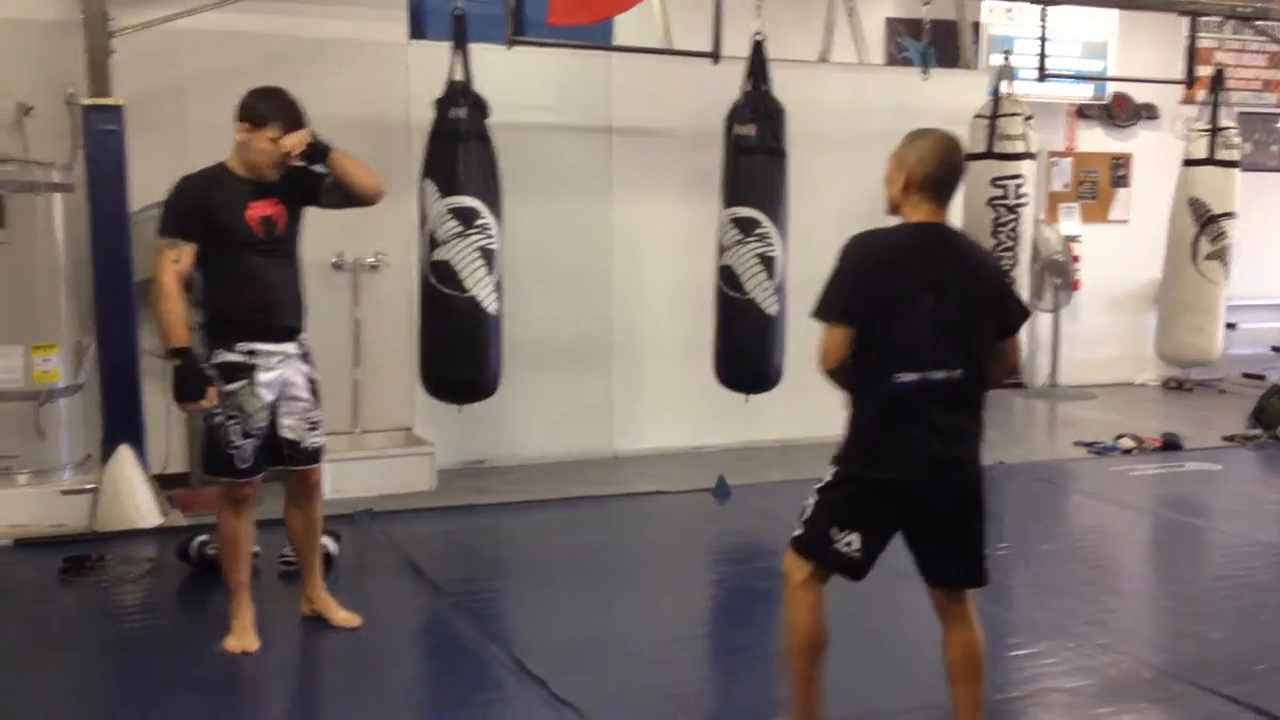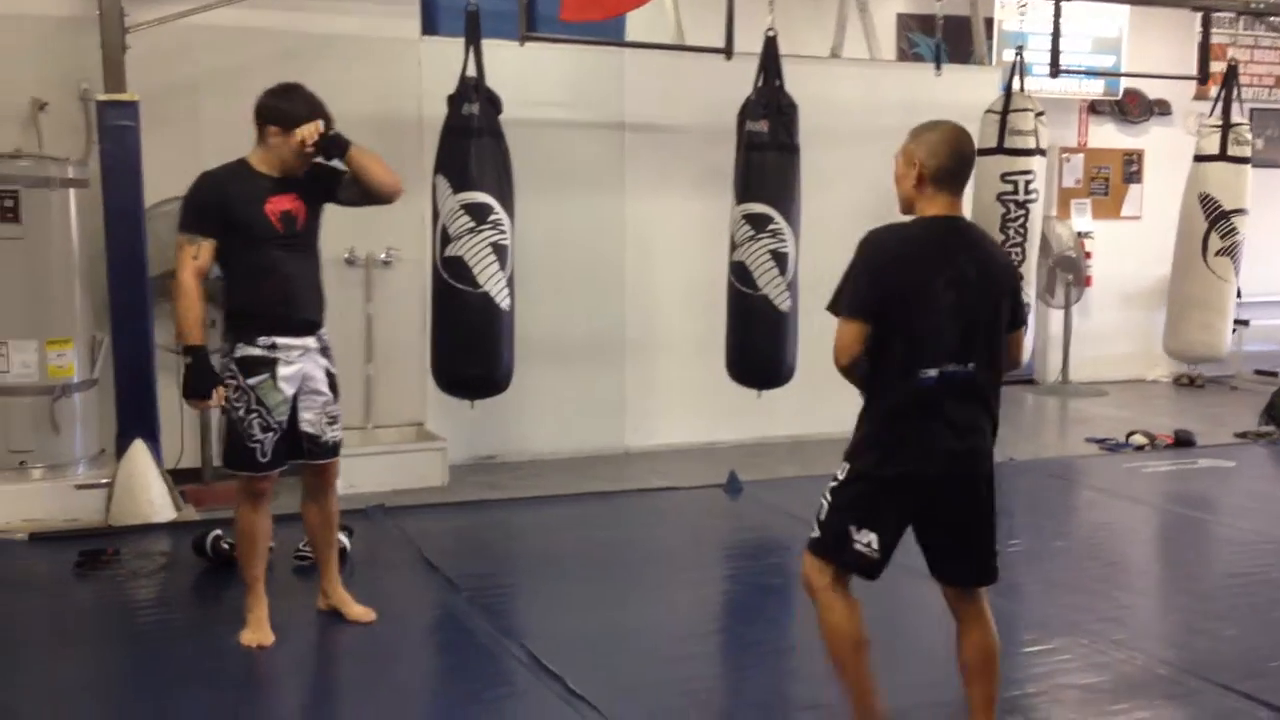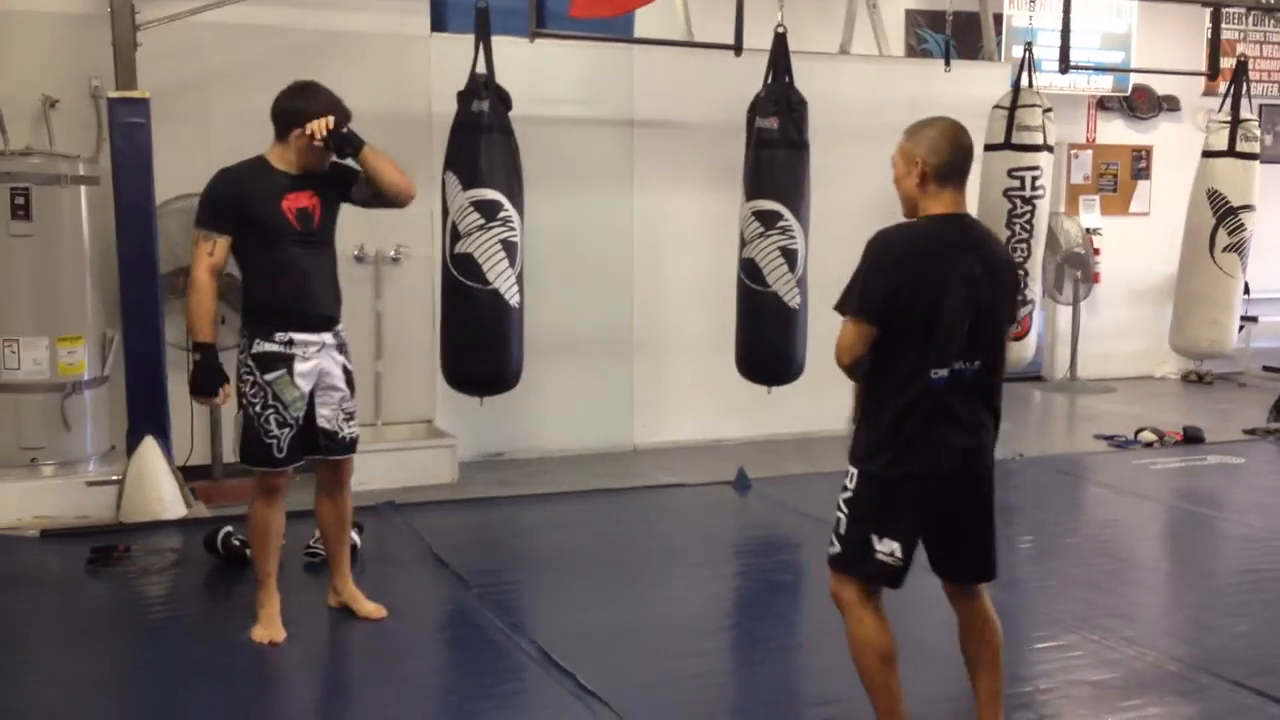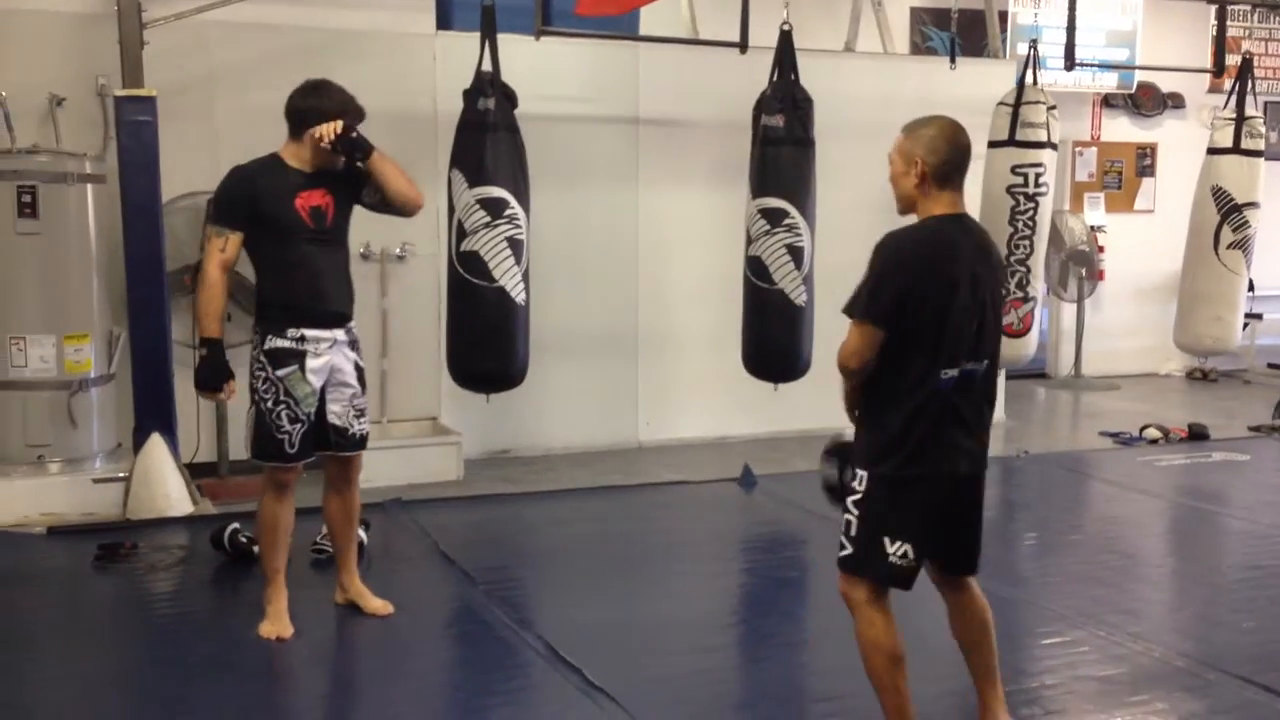
dt=0.1s
person 1, frame 1
left shoulder: (871, 252)
right shoulder: (984, 267)
left elbow: (833, 358)
right elbow: (1006, 362)
left hip: (879, 457)
right hip: (956, 463)
left knee: (801, 573)
right knee: (953, 601)
person 1, frame 2
left shoulder: (886, 246)
right shoulder: (996, 259)
left elbow: (848, 354)
right elbow: (1010, 356)
left hip: (889, 451)
right hip: (967, 454)
left knee: (825, 573)
right knee: (967, 596)
person 1, frame 3
left shoulder: (894, 248)
right shoulder: (996, 254)
left elbow: (850, 353)
left hip: (894, 453)
right hip: (969, 452)
left knee: (851, 588)
right knee: (968, 591)
person 1, frame 4
left shoulder: (903, 250)
right shoulder: (982, 248)
left elbow: (857, 355)
left wrist: (854, 393)
left hip: (900, 455)
right hip: (960, 448)
left knee: (863, 588)
right knee: (954, 576)
person 2, frame 1
left shoulder: (292, 183)
right shoulder: (198, 192)
left elbow: (371, 191)
right elbow: (170, 281)
left wrist: (321, 150)
right wrist: (184, 361)
left hip: (292, 352)
right hip: (235, 358)
left knee: (307, 480)
right knee: (239, 489)
left ankle: (315, 593)
right ankle: (241, 612)
person 2, frame 2
left shoulder: (312, 179)
right shoulder: (218, 188)
left elbow: (389, 189)
right elbow: (189, 277)
left wrist: (339, 146)
right wrist: (196, 358)
left hip: (313, 347)
right hip: (256, 353)
left knee: (323, 474)
right knee: (257, 483)
left ankle: (331, 587)
right ankle: (256, 607)
person 2, frame 3
left shoulder: (329, 177)
right shoulder: (235, 185)
left elbow: (402, 192)
right elbow: (204, 273)
left wrist: (353, 144)
right wrist: (205, 355)
left hip: (330, 343)
right hip: (273, 349)
left knee: (337, 470)
right knee: (272, 478)
left ankle: (342, 584)
right ankle: (268, 603)
person 2, frame 4
left shoulder: (343, 176)
right shoulder: (249, 182)
left elbow: (411, 203)
right elbow: (215, 268)
left wrist: (362, 149)
right wrist: (211, 350)
left hip: (342, 341)
right hip: (285, 346)
left knee: (346, 466)
right knee: (282, 474)
left ankle: (349, 581)
right ankle: (276, 599)
